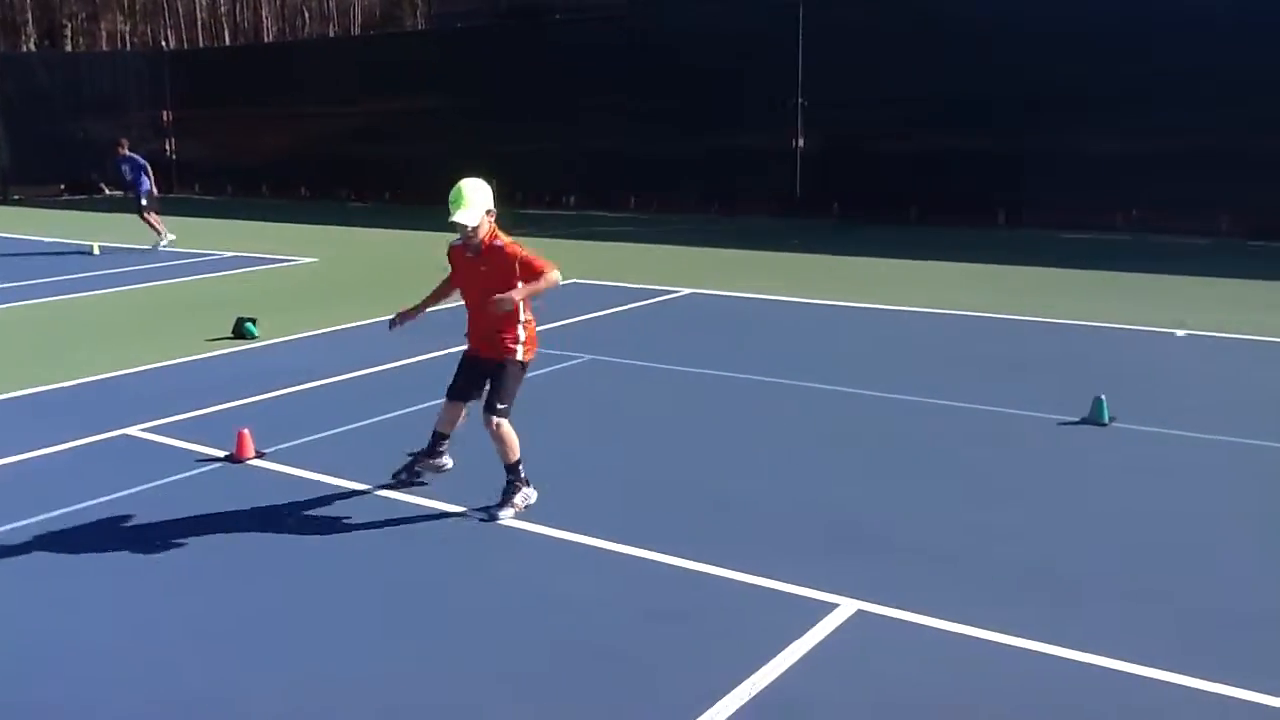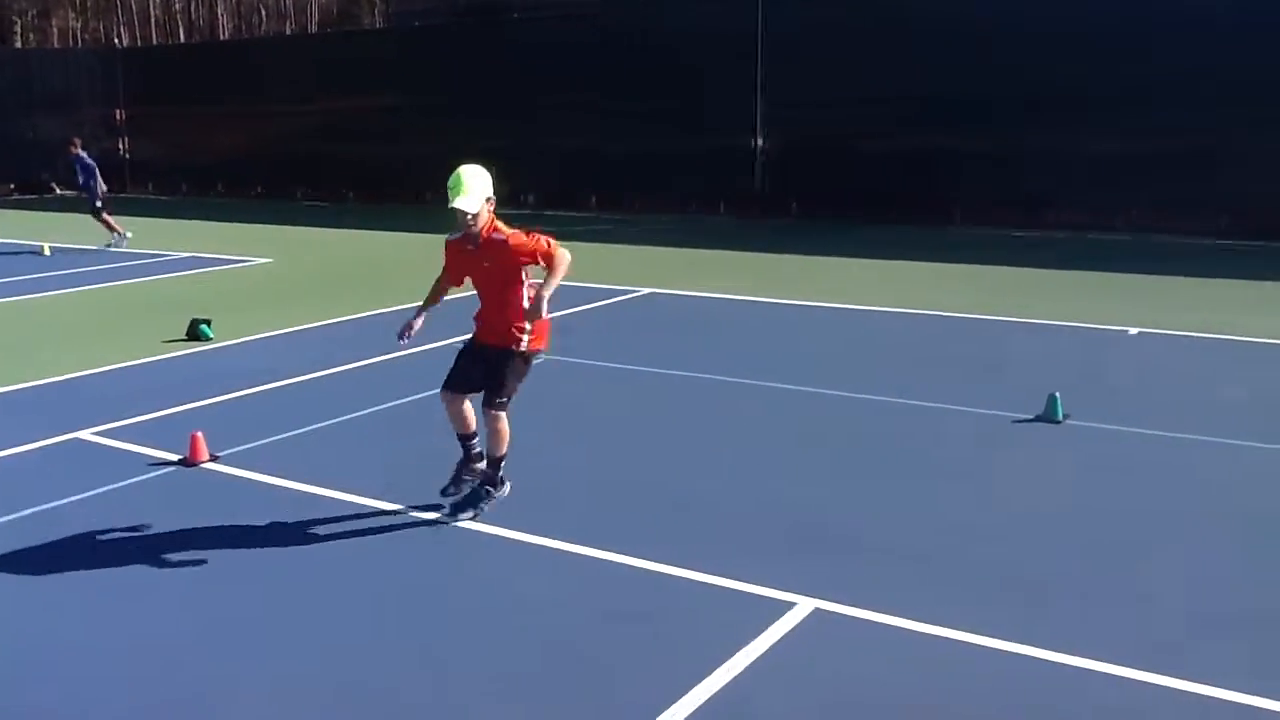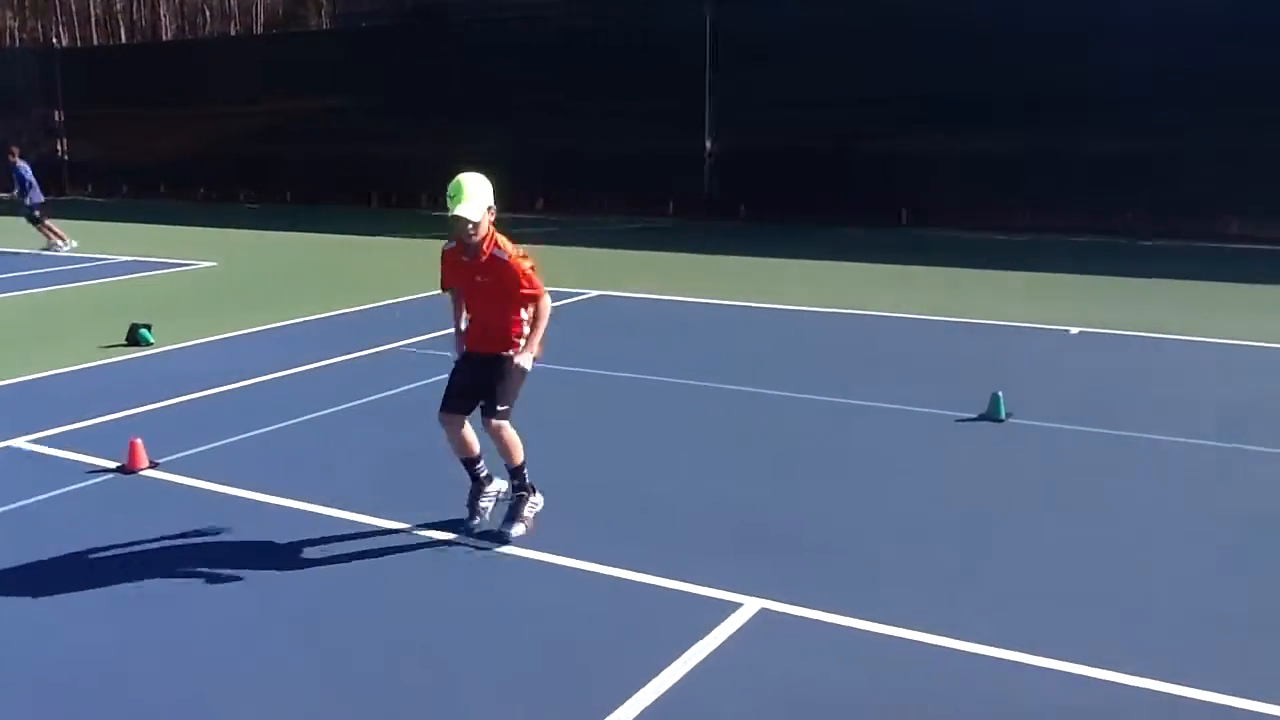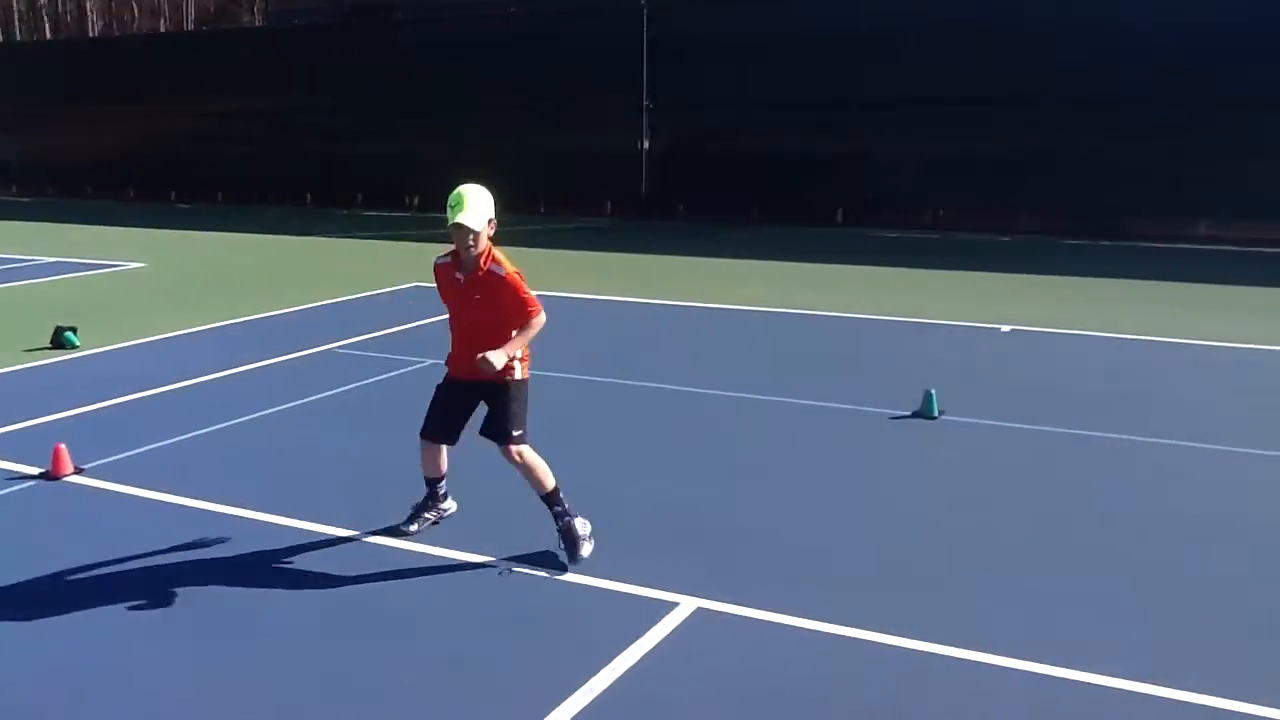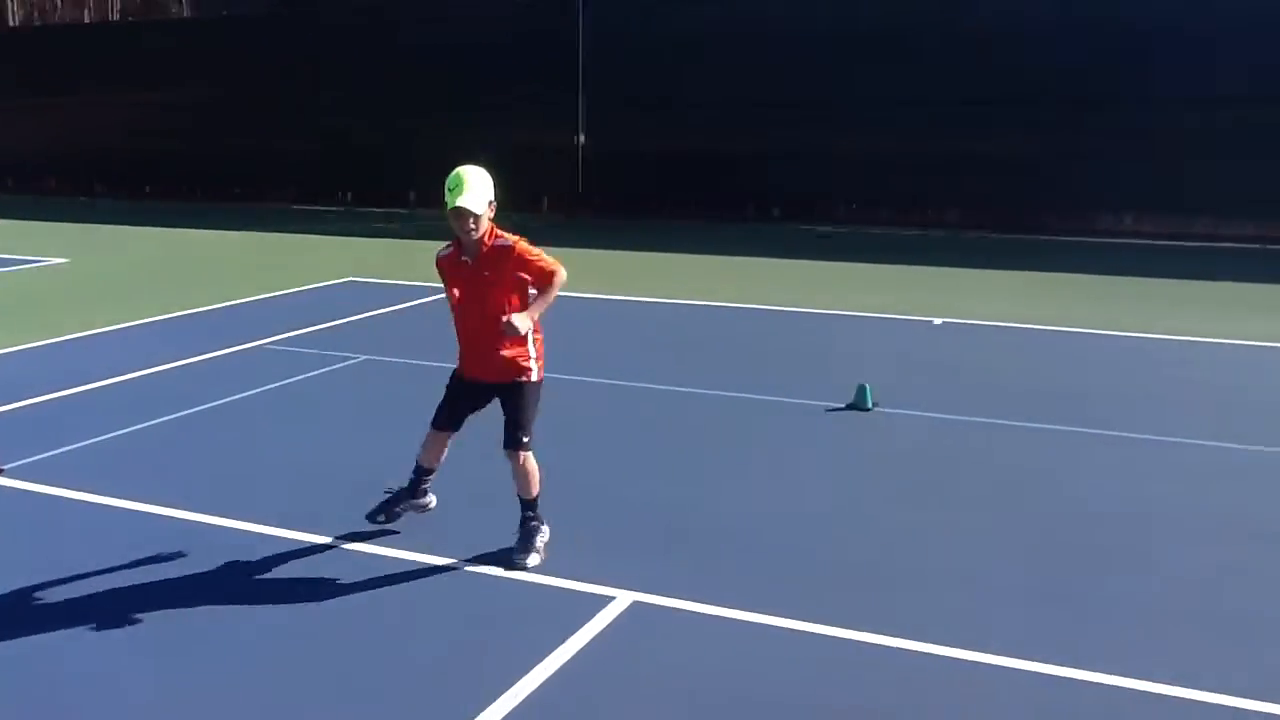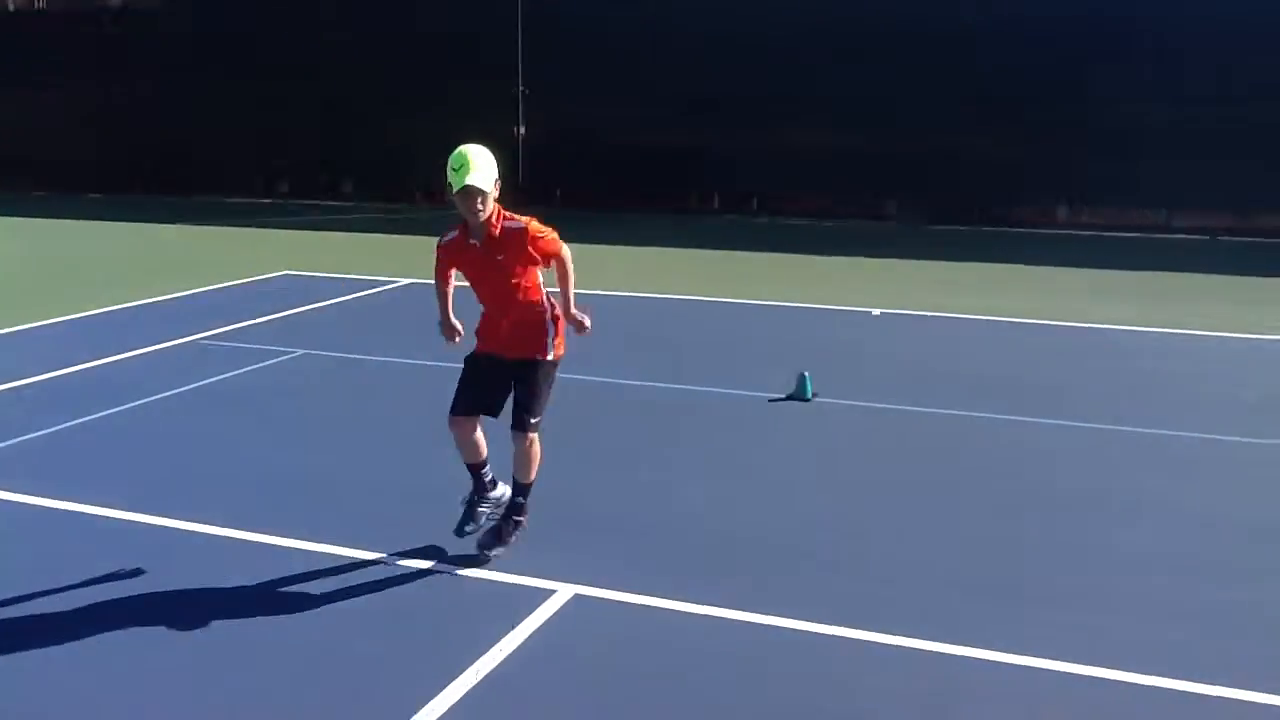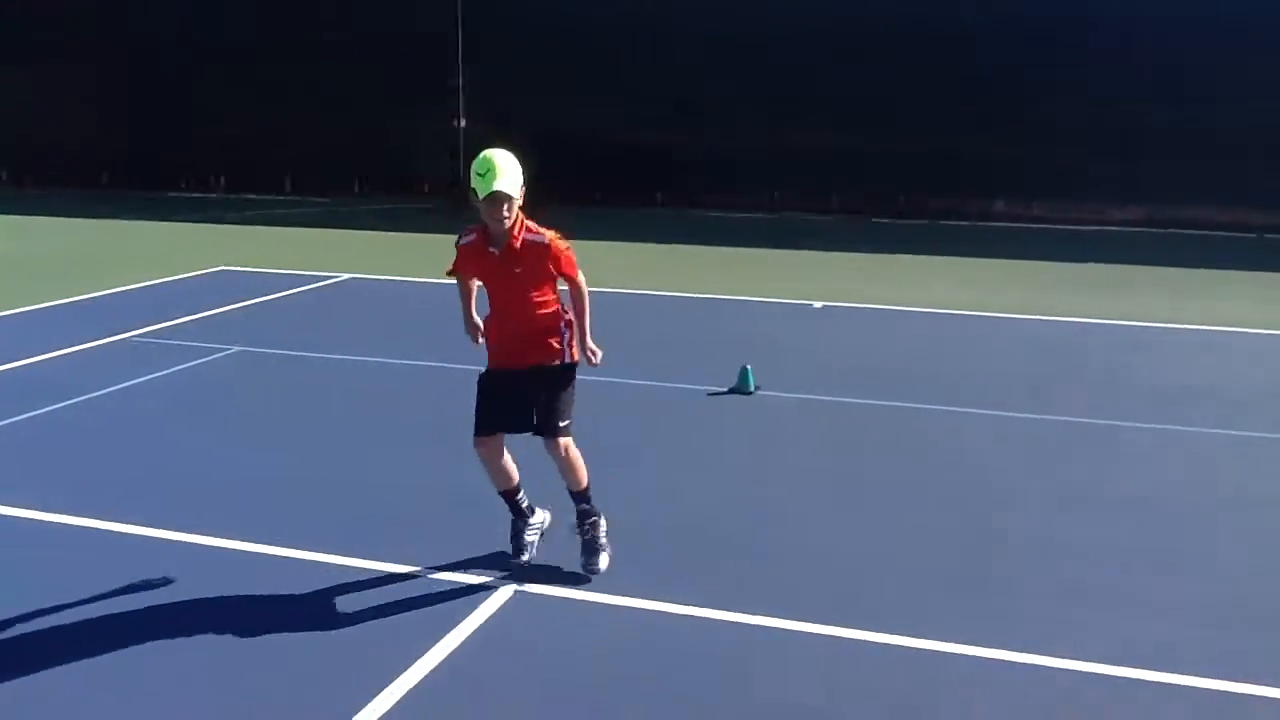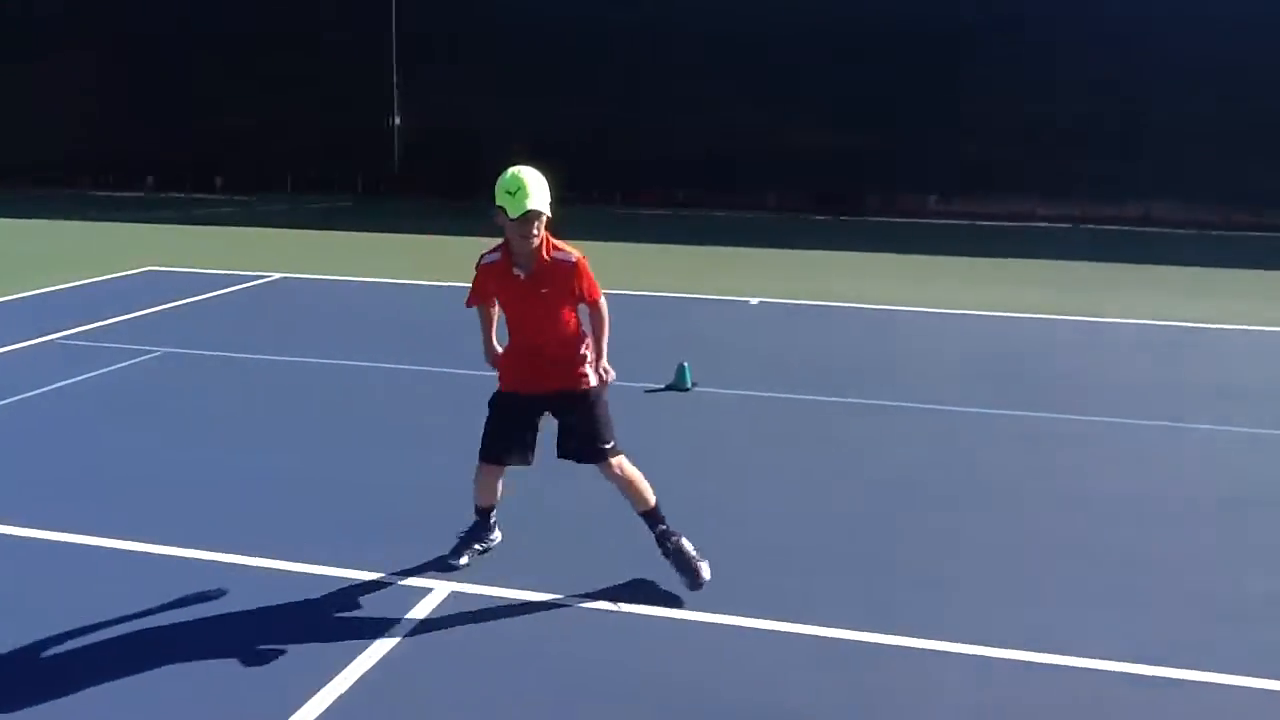
dt=0.1s
person 1, frame 1
left shoulder: (504, 250)
right shoulder: (458, 249)
left elbow: (551, 276)
left wrist: (516, 296)
right wrist: (418, 309)
left hip: (510, 345)
right hip: (479, 343)
left knee: (495, 418)
right knee: (453, 404)
left ankle: (520, 487)
right ankle: (434, 454)
person 1, frame 2
left shoulder: (509, 242)
right shoulder: (455, 244)
left elbow: (562, 256)
right elbow: (447, 280)
left wrist: (543, 294)
right wrist: (422, 313)
left hip: (519, 335)
right hip: (487, 331)
left knee: (494, 410)
right knee: (451, 394)
left ankle: (493, 481)
right ankle: (472, 459)
person 1, frame 3
left shoulder: (508, 259)
right shoulder: (449, 252)
left elbow: (542, 302)
left wrist: (528, 348)
right wrist: (459, 328)
left hip: (511, 347)
right hip: (477, 345)
left knee: (496, 421)
right knee: (450, 417)
left ankle: (524, 493)
right ankle: (483, 484)
person 1, frame 4
left shoulder: (503, 275)
right shoulder: (443, 267)
left elbow: (537, 317)
left wrist: (504, 353)
left hip: (503, 369)
right hip: (463, 367)
left knee: (513, 448)
right knee: (430, 440)
left ankle: (565, 519)
right ankle: (437, 501)
person 1, frame 5
left shoulder: (508, 249)
right shoulder: (447, 257)
left elbow: (558, 275)
left wrist: (529, 316)
left hip: (517, 365)
right hip: (472, 364)
left knee: (517, 451)
right knee: (438, 433)
left ankle: (533, 524)
right ankle: (418, 492)
person 1, frame 6
left shoulder: (522, 230)
right shoulder: (451, 242)
left elbow: (561, 253)
left wrist: (568, 306)
right wrist: (446, 315)
left hip: (537, 342)
right hip: (492, 342)
left knee: (525, 431)
right knee: (461, 420)
left ankle: (516, 510)
right ankle: (487, 490)
person 1, frame 7
left shoulder: (544, 243)
right shoulder: (470, 244)
left elbow: (576, 282)
left wrist: (585, 337)
right wrist: (470, 316)
left hip: (551, 350)
right hip: (503, 355)
left knee: (556, 439)
right knee: (488, 442)
left ankle: (589, 520)
right ankle: (525, 517)
person 1, frame 8
left shoulder: (568, 261)
right shoulder: (490, 266)
left elbow: (596, 304)
left wrist: (600, 356)
right wrist: (489, 343)
left hip: (574, 375)
right hip: (519, 380)
left knee: (611, 462)
right knee: (490, 464)
left ankle: (666, 538)
right ankle: (483, 529)
